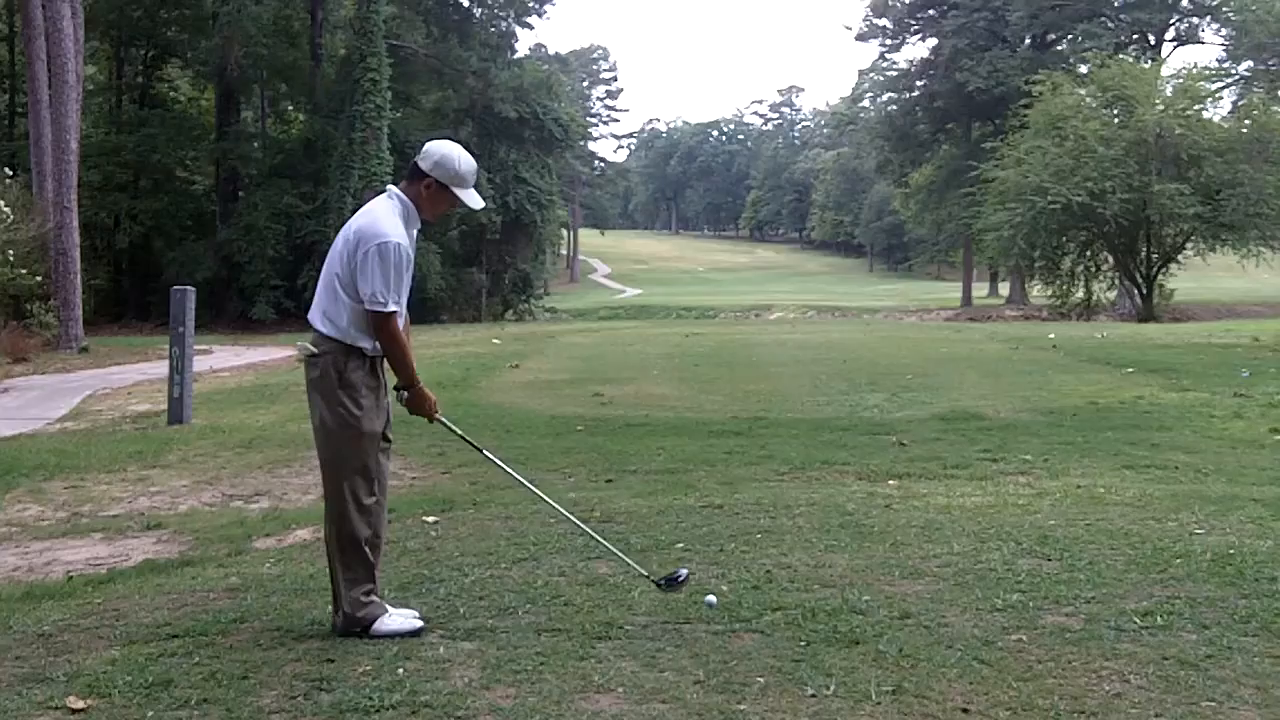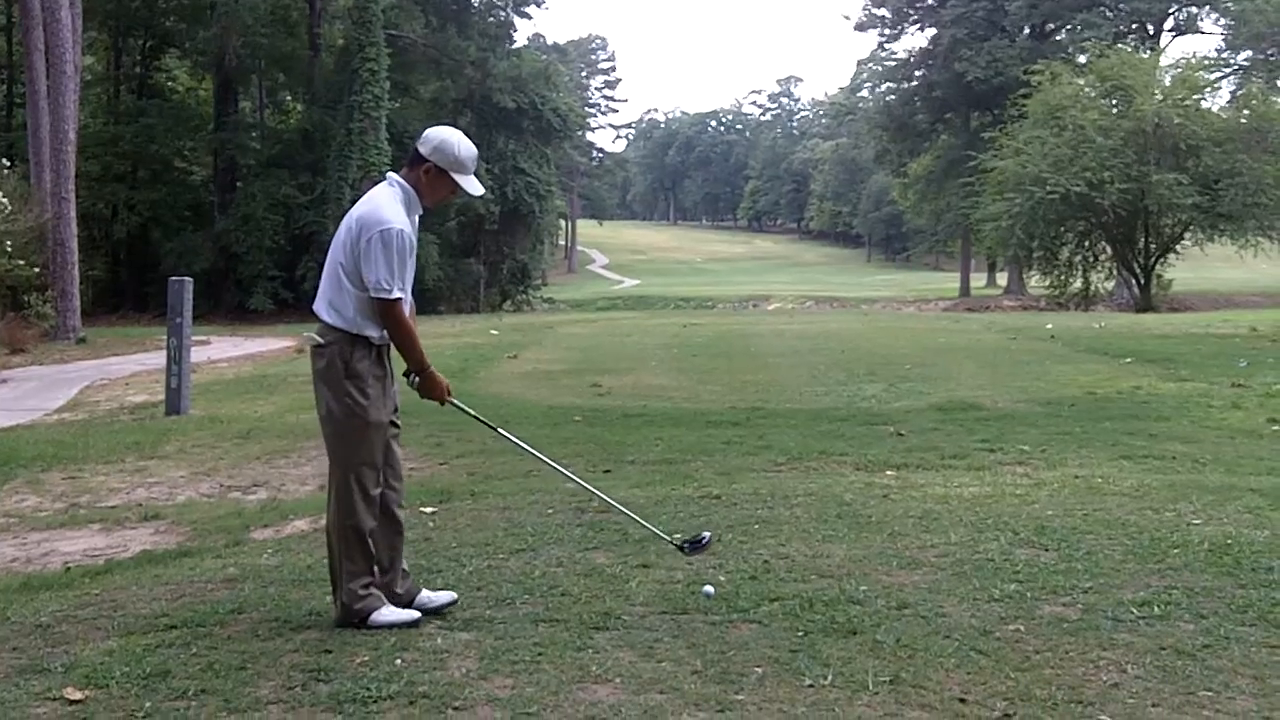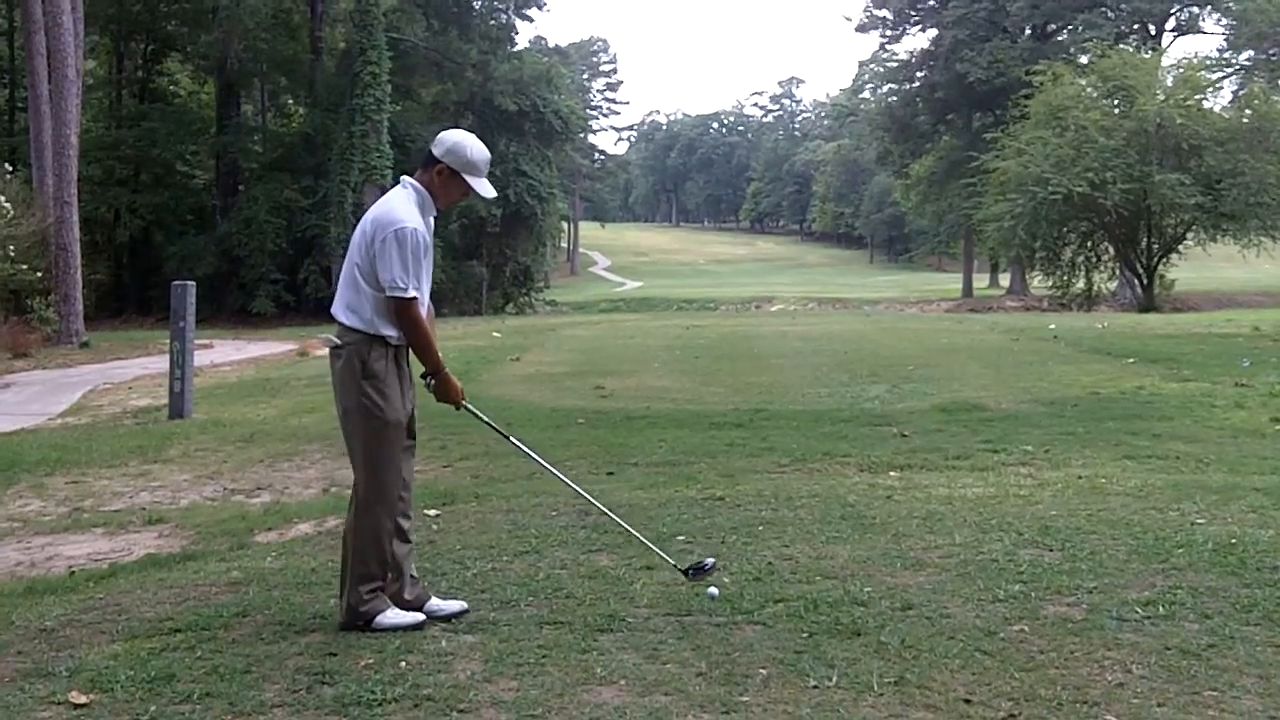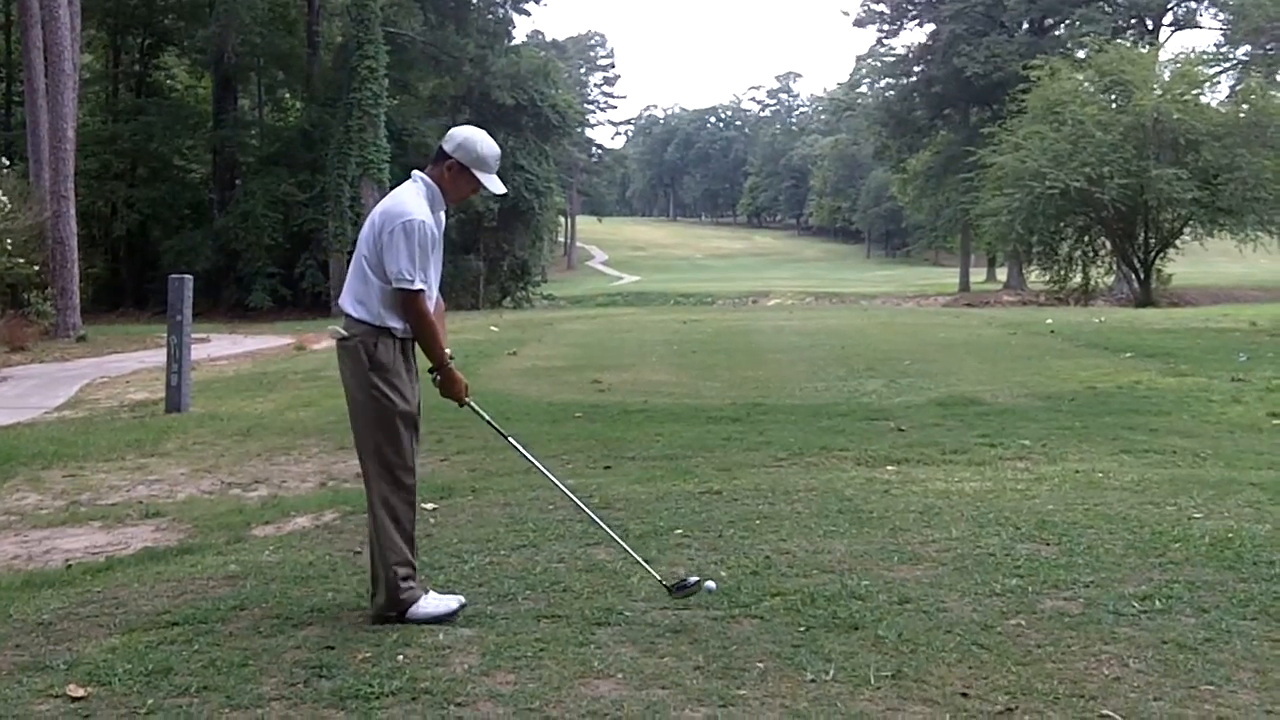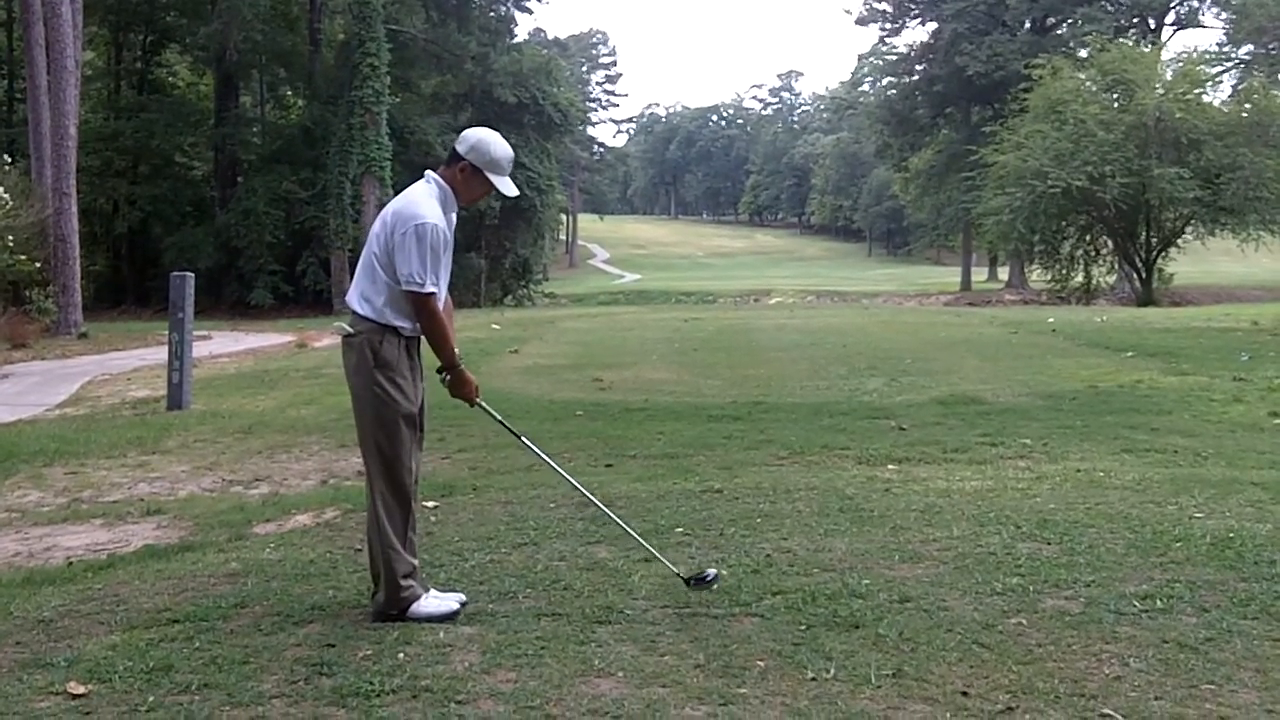
dt=0.3s
person 1, frame 1
left shoulder: (393, 216)
right shoulder: (387, 235)
left elbow: (395, 314)
right elbow: (383, 323)
left wrist: (410, 376)
right wrist: (414, 388)
left hip: (360, 365)
right hip: (343, 365)
left knee: (370, 489)
right knee: (353, 491)
left ankle: (360, 597)
right ankle: (358, 608)
person 1, frame 2
left shoulder: (394, 205)
right shoulder: (389, 222)
right elbow: (390, 311)
left wrist: (419, 365)
right wrist: (426, 373)
left hip: (368, 353)
right hip: (350, 356)
left knee: (386, 478)
right knee: (358, 482)
left ankle: (393, 585)
right ankle: (357, 599)
person 1, frame 3
left shoulder: (415, 212)
right shoulder: (402, 222)
left elbow: (420, 300)
right elbow: (405, 311)
left wrist: (436, 363)
right wrist: (441, 374)
left hip: (387, 356)
right hip: (369, 356)
left knee: (396, 482)
right knee: (377, 483)
left ankle: (402, 591)
right ankle: (363, 602)
person 1, frame 4
left shoulder: (427, 208)
right shoulder: (411, 215)
left elbow: (430, 293)
right elbow: (412, 303)
left wrist: (444, 354)
right wrist: (444, 368)
left hip: (392, 346)
right hip: (375, 347)
left knee: (399, 472)
right knee: (392, 476)
left ankle: (403, 584)
right ankle: (395, 594)
person 1, frame 5
left shoulder: (436, 206)
right shoulder: (423, 217)
left elbow: (439, 294)
right elbow: (424, 306)
left wrist: (452, 358)
right wrist: (455, 370)
left hip: (396, 344)
right hip: (380, 346)
left knee: (402, 472)
right knee: (392, 474)
left ankle: (405, 582)
right ankle: (396, 594)
